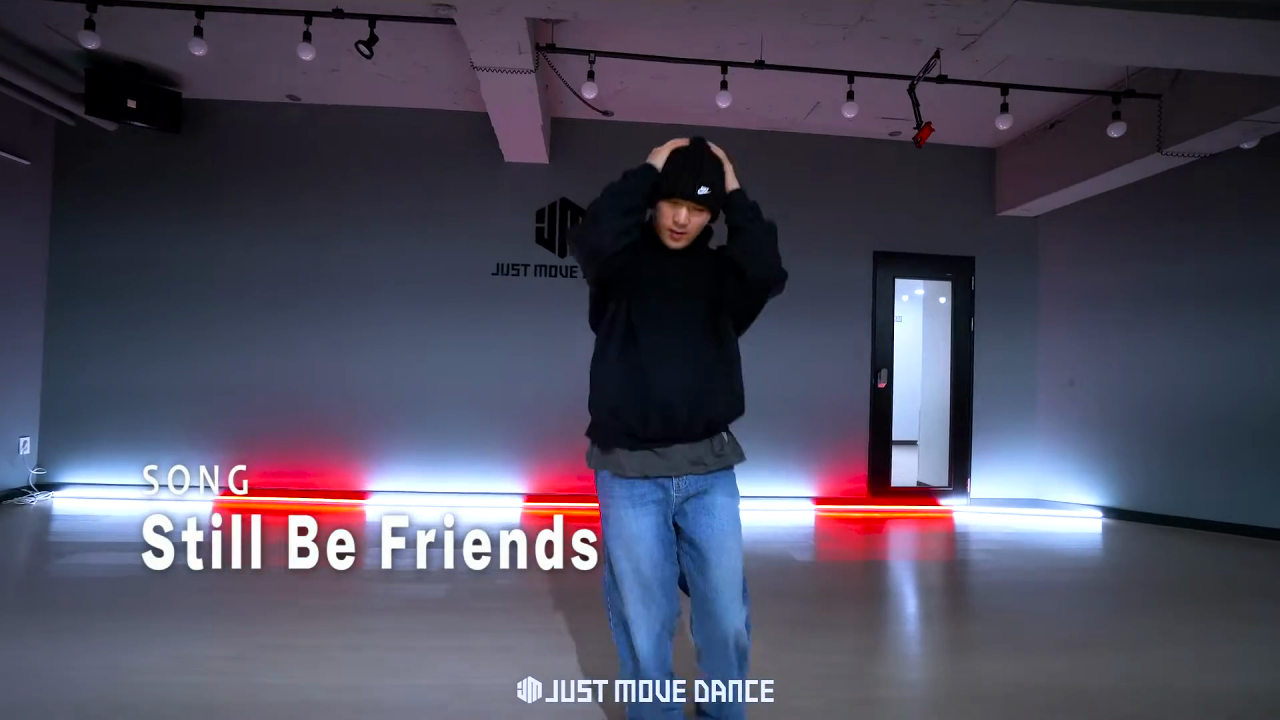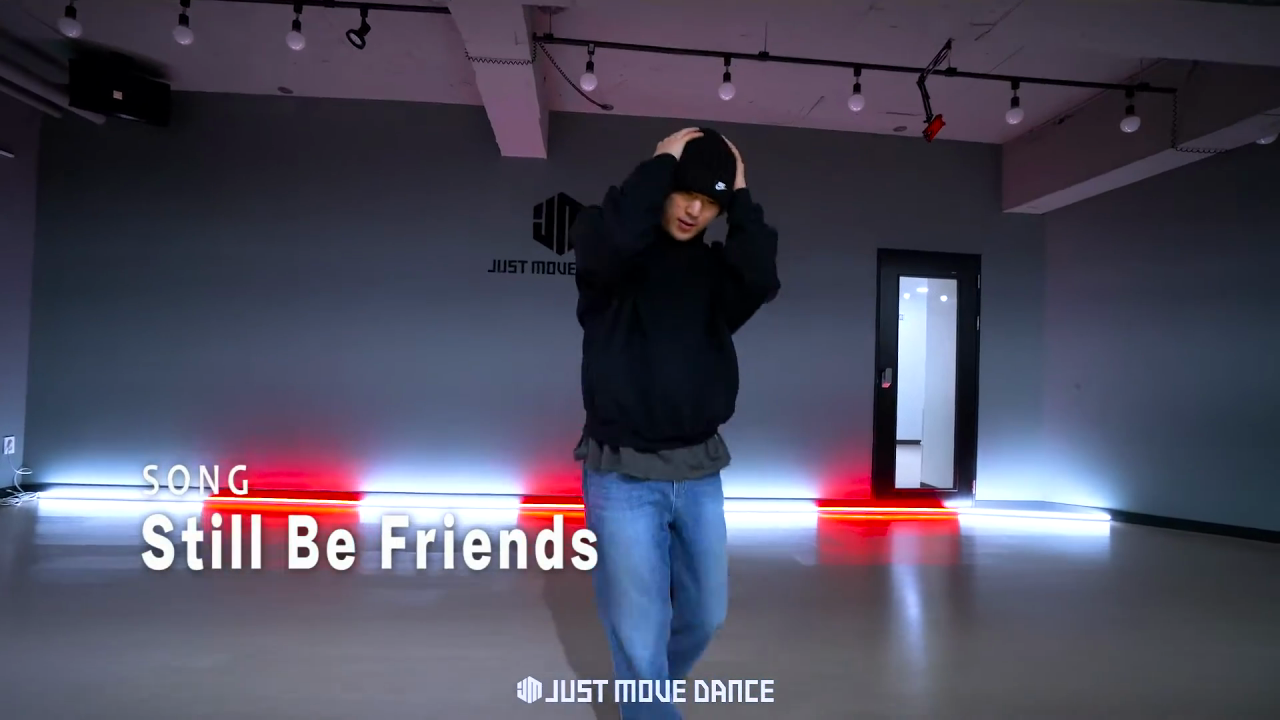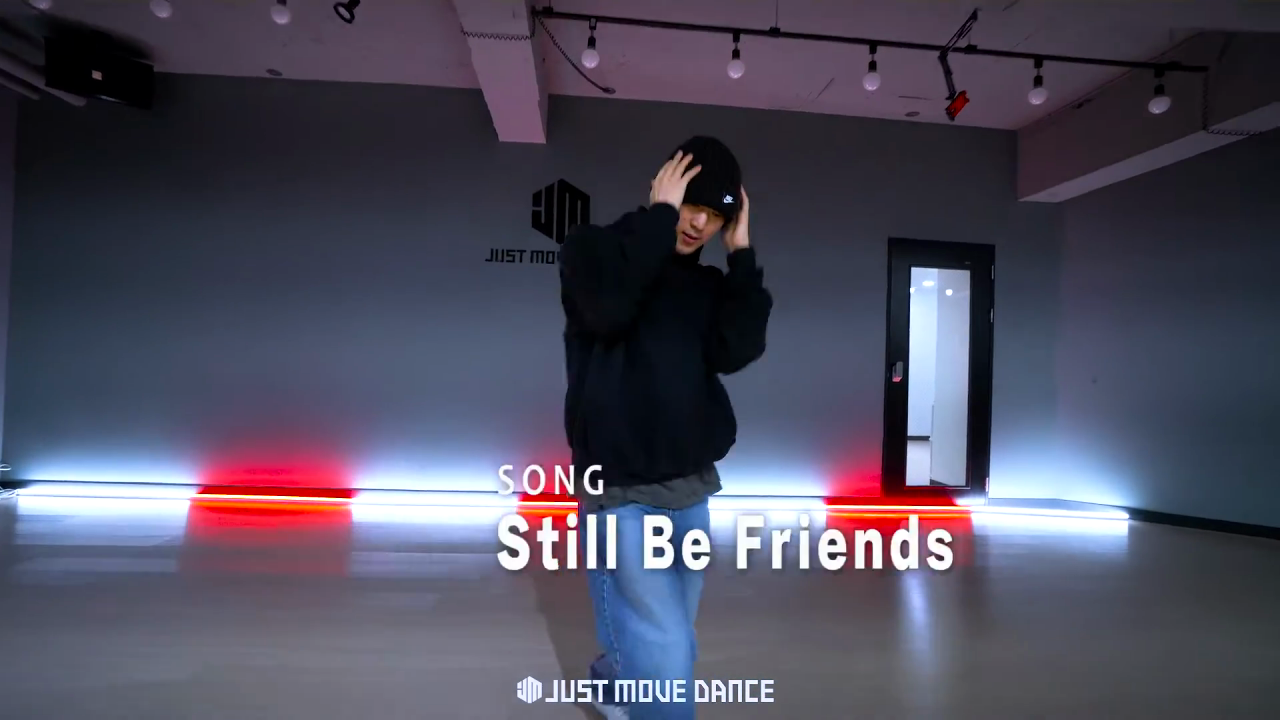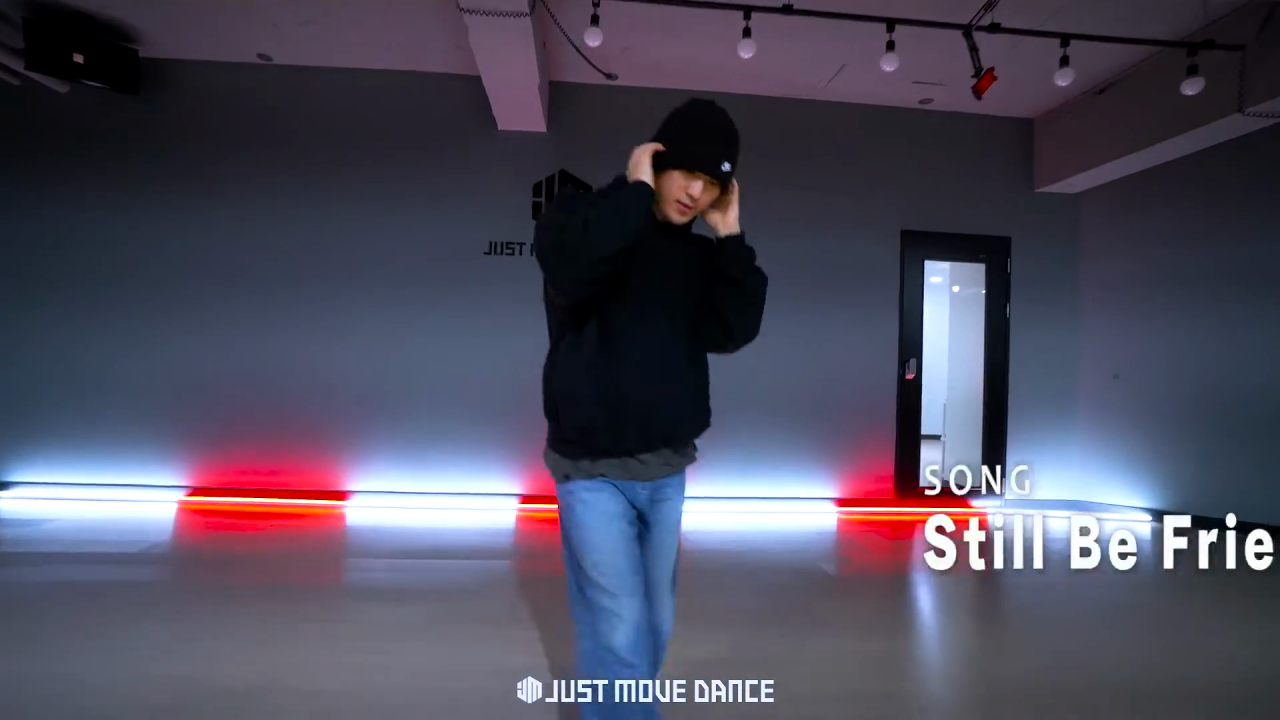
dt=0.2s
person 1, frame 1
left shoulder: (721, 270)
right shoulder: (622, 261)
left elbow: (767, 273)
right elbow: (595, 239)
left wrist: (735, 194)
right wrist: (646, 170)
left hip: (708, 469)
right hip: (630, 472)
left knee: (726, 619)
right knee: (644, 626)
person 1, frame 2
left shoulder: (715, 267)
right shoulder: (610, 252)
left elbow: (761, 280)
right elbow: (613, 233)
left wrist: (741, 197)
right wrist: (662, 160)
left hip: (699, 467)
right hip: (622, 472)
left knee: (704, 614)
right knee: (640, 633)
person 1, frame 3
left shoulder: (708, 285)
right shoulder: (593, 250)
left elbow: (738, 351)
right elbow: (609, 306)
left wrist: (741, 251)
right wrist: (659, 212)
left hip: (690, 492)
right hip: (620, 494)
left knee: (662, 648)
right knee: (665, 654)
person 1, frame 4
left shoulder: (699, 255)
right shoulder: (580, 215)
left elbow: (731, 332)
right elbow: (574, 276)
left wrist: (730, 235)
right wrist: (634, 192)
left hip: (665, 468)
right hip: (590, 468)
left knee: (648, 625)
right knee: (620, 629)
